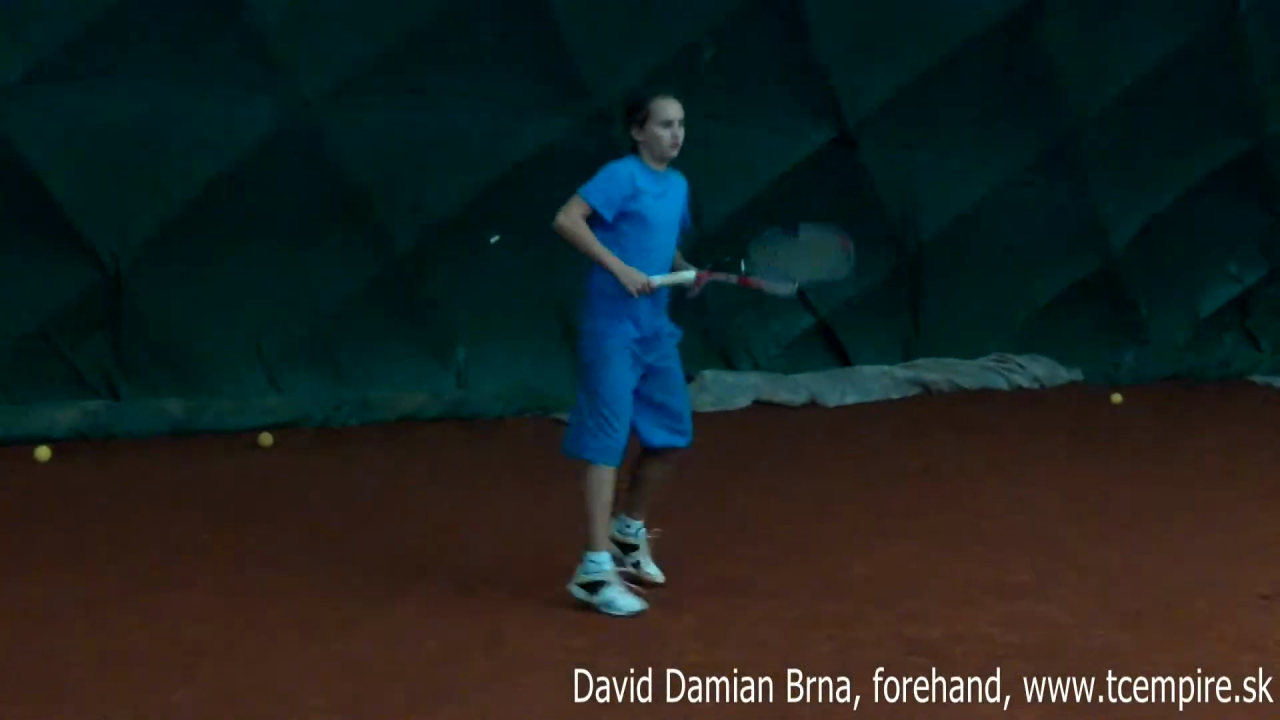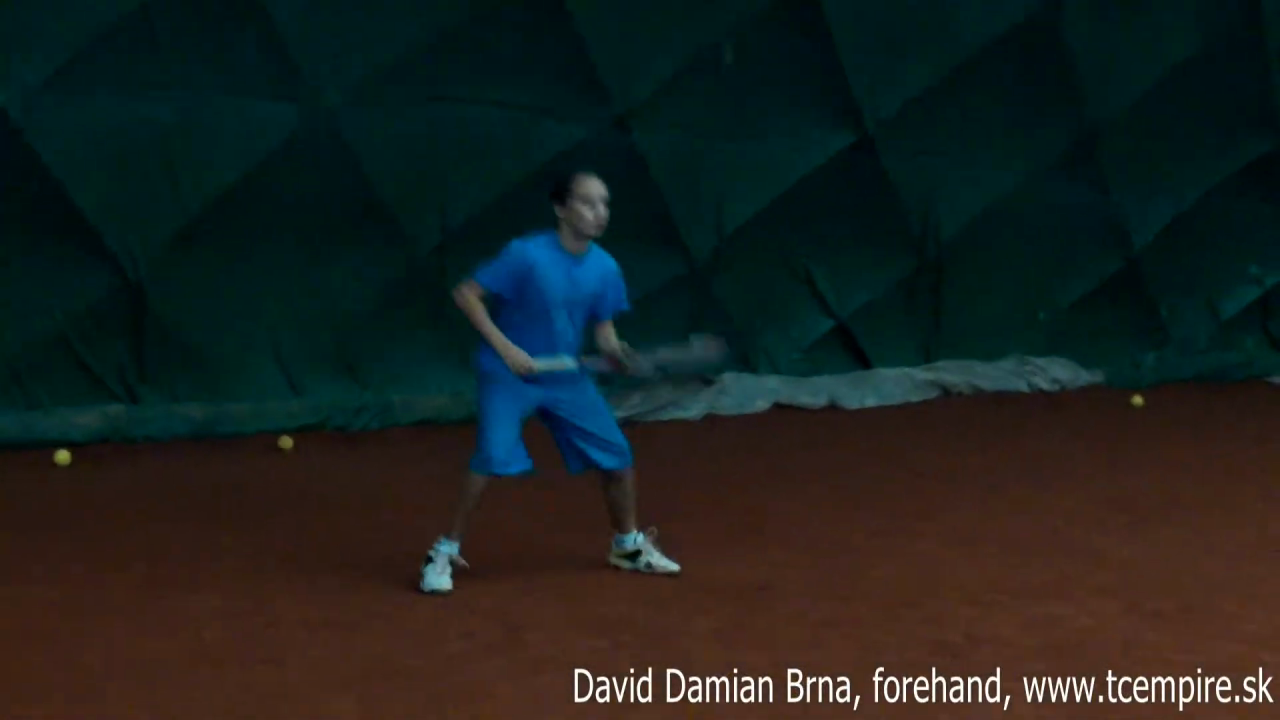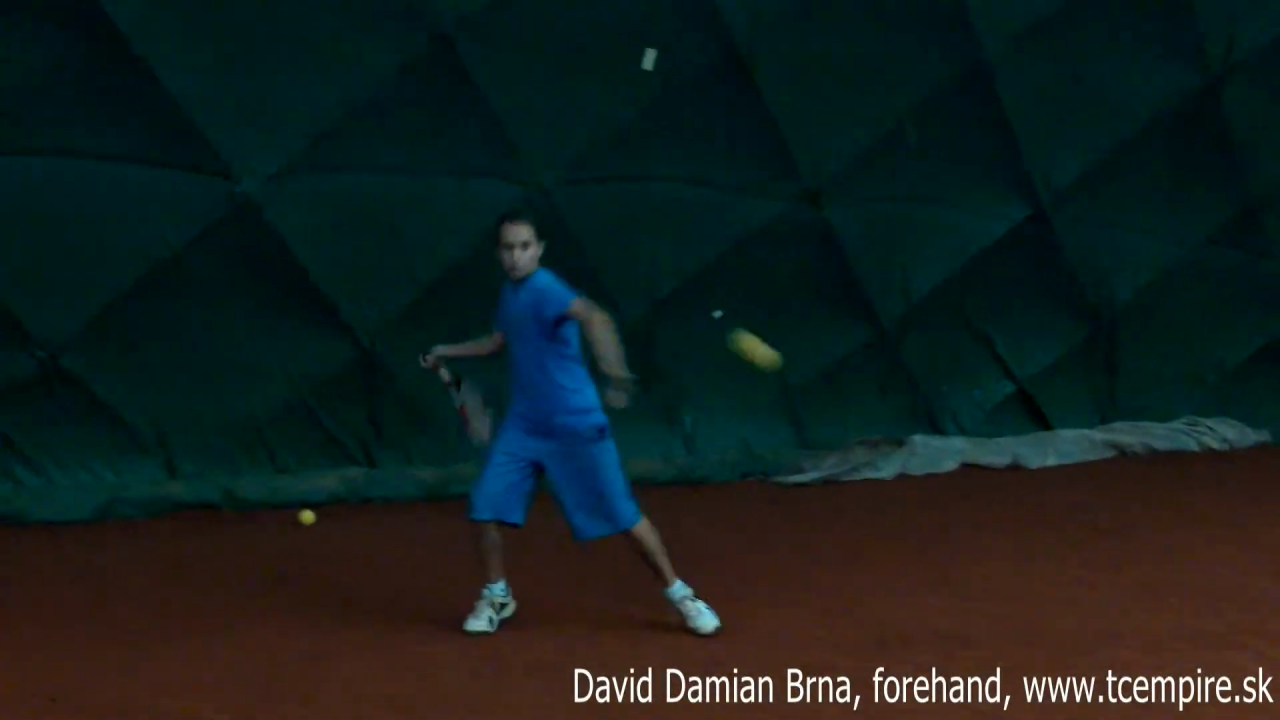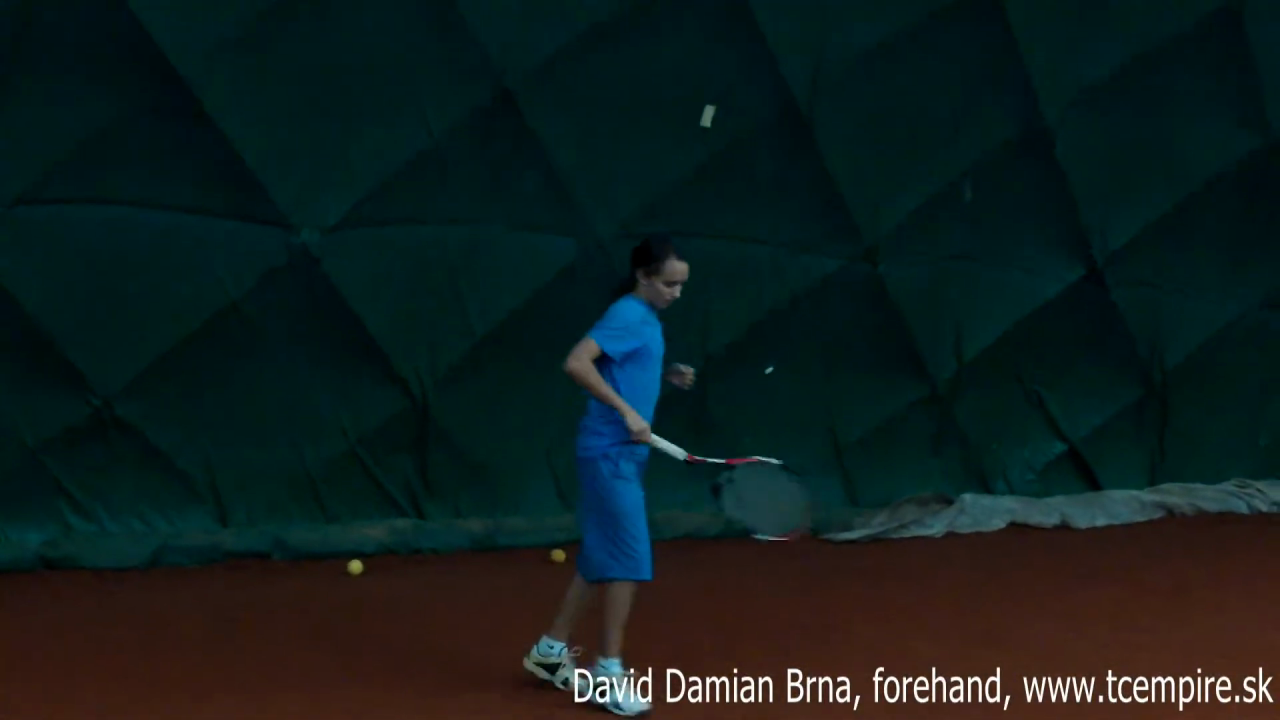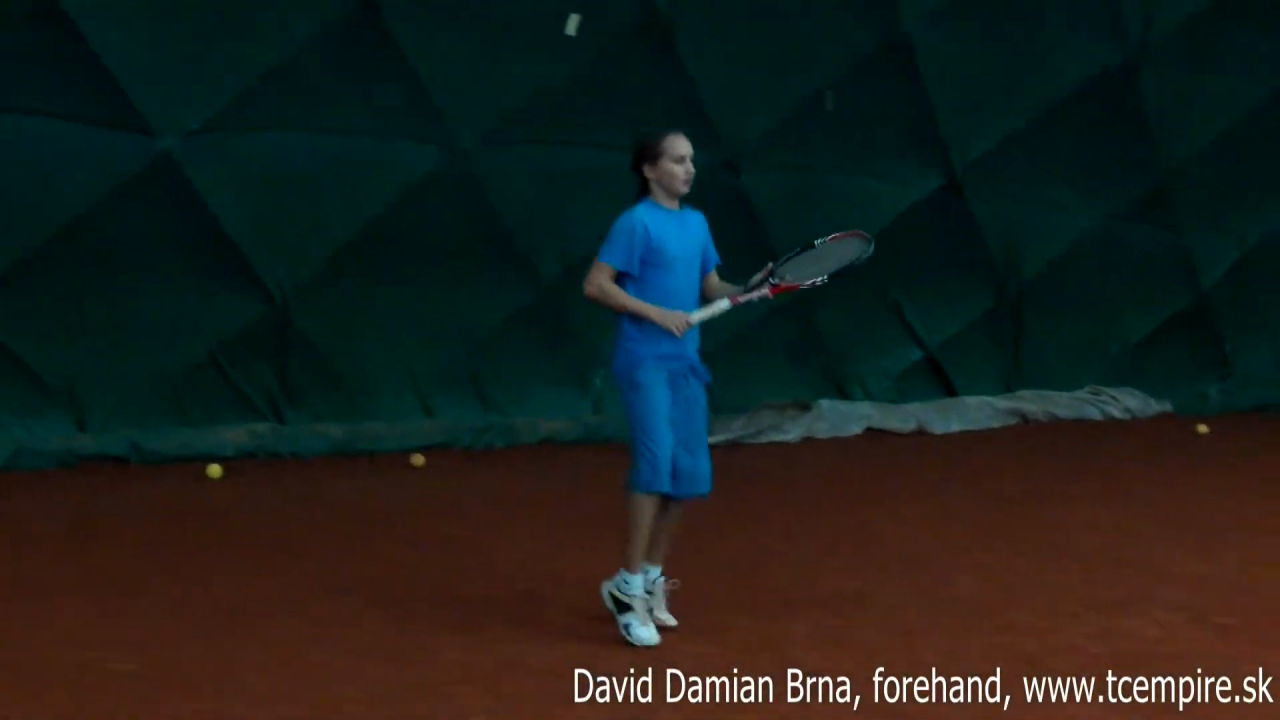
dt=1s
person 1, frame 1
left shoulder: (678, 185)
right shoulder: (622, 174)
right elbow: (566, 221)
left wrist: (684, 270)
right wrist: (619, 268)
left hip: (655, 328)
right hip: (612, 329)
left knee: (671, 434)
right knee: (605, 440)
left ankle: (627, 528)
right ankle: (595, 568)
person 1, frame 2
left shoulder: (605, 268)
right shoulder: (526, 254)
left elbow: (603, 330)
right elbow: (465, 294)
left wrist: (617, 353)
right wrist: (503, 347)
left hip: (564, 374)
right hip: (507, 373)
left knee: (617, 457)
right knee: (496, 457)
left ankle: (629, 543)
right ankle: (445, 550)
person 1, frame 3
left shoulder: (548, 288)
right shoulder: (511, 293)
left elbow: (594, 316)
left wrist: (613, 368)
right wrist: (451, 351)
left hip: (577, 425)
right hip: (525, 424)
left knee: (622, 516)
right knee: (485, 508)
left ankle: (678, 591)
right ankle: (496, 595)
person 1, frame 4
left shoulder: (644, 317)
right shoulder: (628, 315)
right elbow: (575, 363)
left wrist: (667, 375)
right wrist: (626, 411)
left hip: (624, 454)
right hip: (609, 453)
left knee: (601, 561)
right knee: (628, 560)
left ankle: (549, 652)
right ankle: (608, 670)
person 1, frame 5
left shoulder: (697, 223)
right shoulder: (635, 223)
left elbow: (711, 289)
right elbow: (594, 284)
left wrist: (749, 291)
right wrist: (656, 313)
left hip: (685, 365)
right hip: (643, 362)
left knee: (690, 476)
right knee: (654, 468)
left ankle: (648, 577)
right ankle: (628, 586)
